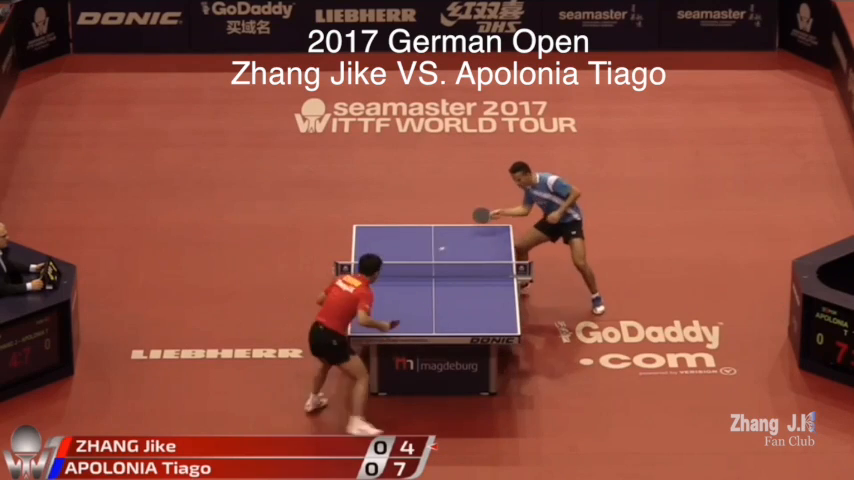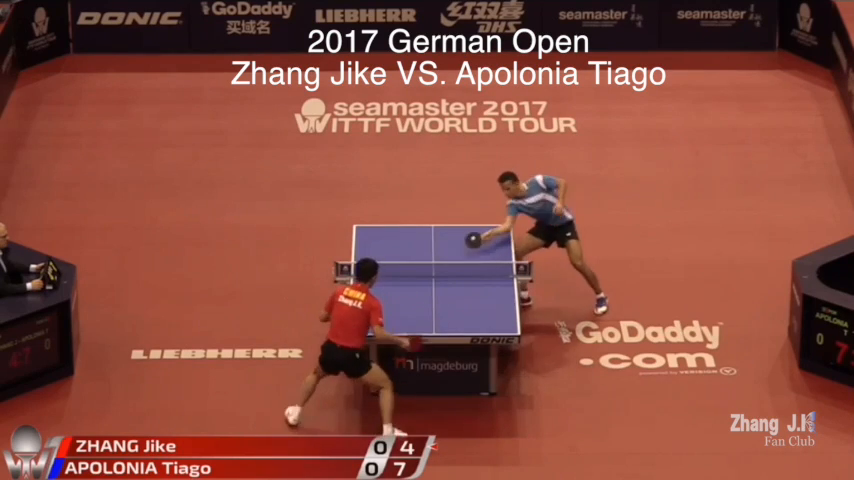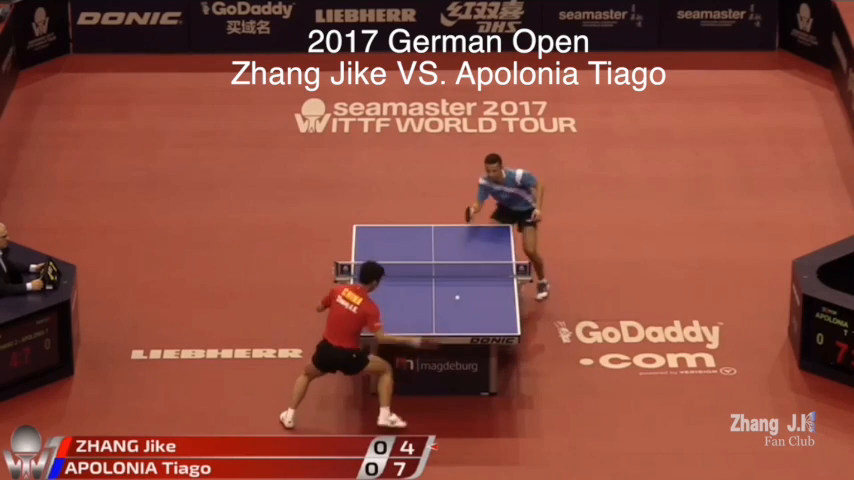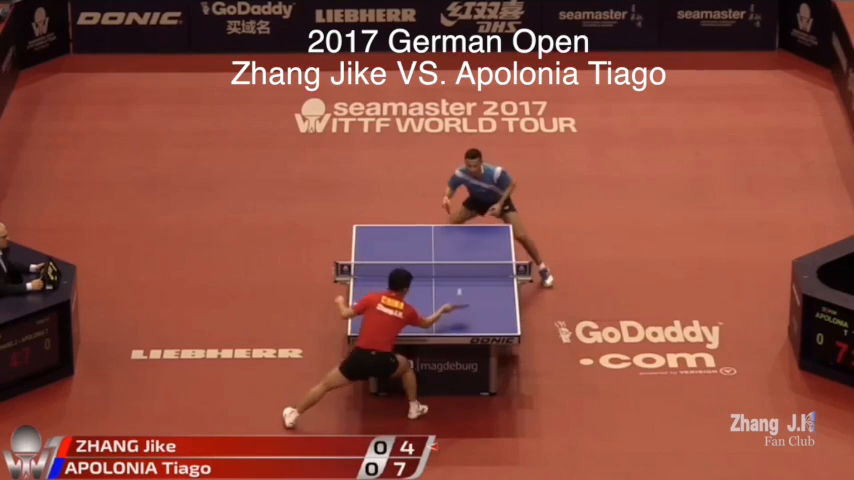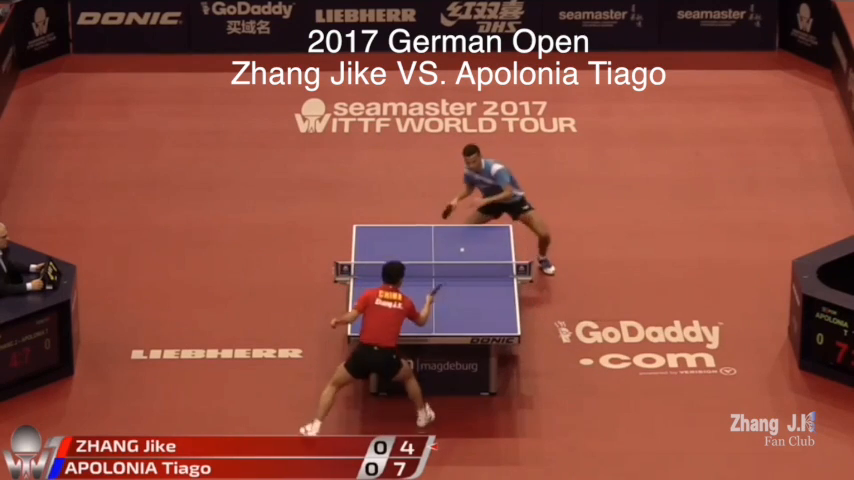
dt=0.3s
person 1, frame 1
left shoulder: (341, 279)
right shoulder: (366, 292)
left elbow: (320, 300)
right elbow: (362, 320)
right wrist: (381, 326)
left hip: (316, 332)
right hip: (331, 338)
left knee: (327, 364)
right knee: (362, 378)
left ankle: (313, 401)
right ankle: (357, 423)
person 1, frame 2
left shoulder: (339, 293)
right shoulder: (373, 303)
left elbow: (323, 317)
right elbow: (380, 334)
right wrist: (402, 341)
left hip: (331, 350)
right hip: (353, 355)
left knee: (315, 375)
right knee: (386, 386)
left ankle: (295, 413)
right ankle: (388, 431)
person 1, frame 3
left shoulder: (338, 290)
right shoulder: (369, 307)
left elbow: (319, 308)
right elbow: (381, 338)
right wrist: (409, 341)
left hip: (326, 350)
right hip: (348, 355)
left knee: (306, 376)
right knee: (386, 370)
left ankle: (290, 416)
right ankle: (385, 415)
person 1, frame 4
left shoulder: (372, 299)
right shoulder: (407, 310)
left elbow: (345, 314)
right elbow: (426, 324)
left wrist: (340, 302)
right wrist: (442, 311)
left hip: (360, 357)
right hip: (382, 362)
left knee: (325, 385)
right knee: (406, 366)
left ankle: (293, 416)
right ankle: (414, 407)
person 1, frame 5
left shoulder: (370, 295)
right shoulder: (406, 302)
left elbow: (350, 318)
right elbow: (422, 321)
left wrist: (337, 320)
right wrist: (429, 302)
left hip: (364, 353)
right hip: (387, 356)
left knee: (333, 385)
right knee: (409, 377)
left ankle: (315, 427)
right ankle: (423, 414)
person 2, frame 1
left shoulder: (551, 181)
right shoulder: (528, 187)
left elbow: (576, 193)
right elbow: (525, 209)
left wrist: (559, 212)
right wrist: (502, 212)
left hip: (571, 220)
right hip: (550, 220)
left knee: (580, 263)
right knee: (519, 246)
left ankle: (596, 297)
right ankle: (522, 281)
person 2, frame 2
left shoulder: (538, 182)
right shoulder: (513, 203)
left elbow: (561, 183)
right elbow: (507, 225)
left wrist: (560, 203)
right wrist: (490, 234)
left hip: (564, 223)
right hip: (544, 226)
left knee: (578, 263)
right knee: (515, 253)
left ankle: (601, 298)
right ankle: (524, 295)
person 2, frame 3
left shoulder: (518, 176)
right shoulder: (484, 182)
left elbow: (538, 185)
right elbow: (479, 204)
left wrist: (538, 208)
right wrist: (473, 210)
left hip: (526, 210)
right hip: (505, 209)
left knee: (530, 250)
left ankle: (542, 283)
person 2, frame 4
left shoulder: (496, 172)
right shoulder: (460, 174)
left elbow: (512, 184)
right elbow: (450, 188)
left wrist: (500, 204)
right wrist: (446, 198)
left hip: (498, 201)
right hip: (477, 199)
left knee: (520, 236)
right knee: (452, 224)
left ankle: (543, 269)
person 2, frame 5
left shoulder: (496, 169)
right shoulder: (469, 172)
left elbow: (508, 193)
right elbow: (470, 188)
left wrist: (486, 200)
right wrist: (456, 199)
left hip: (514, 200)
left knee: (544, 234)
left ankle: (543, 259)
